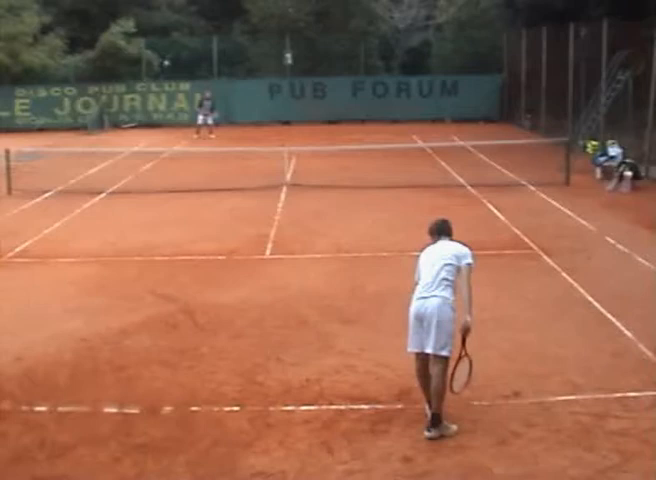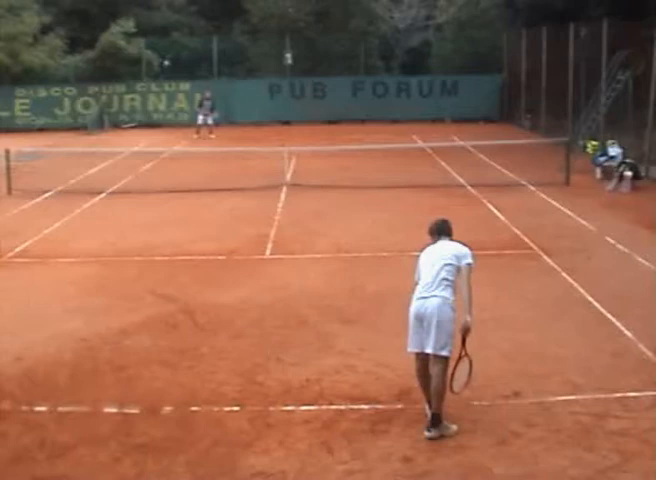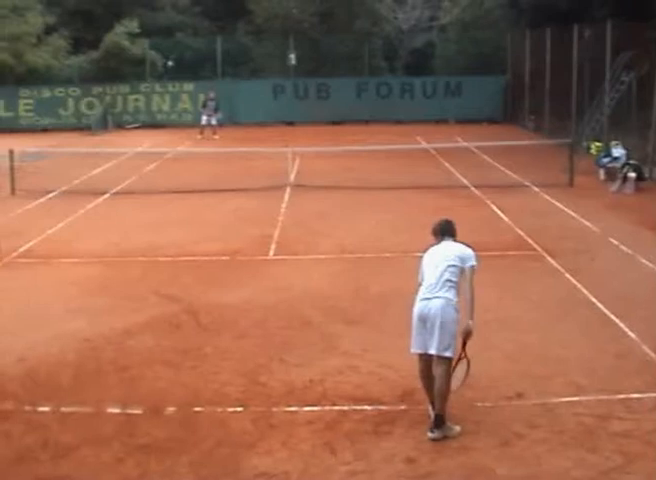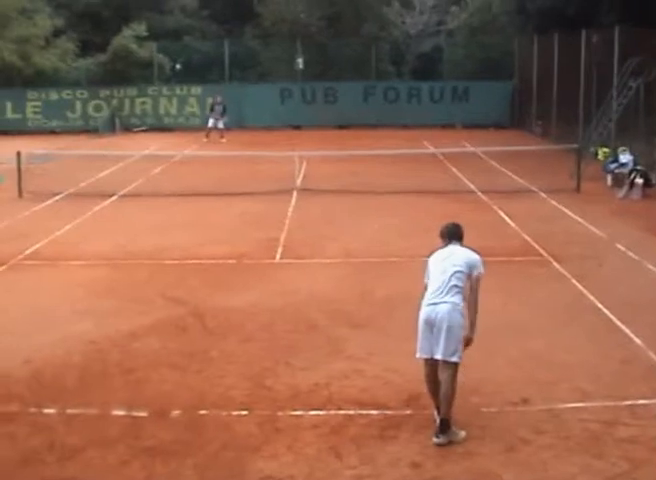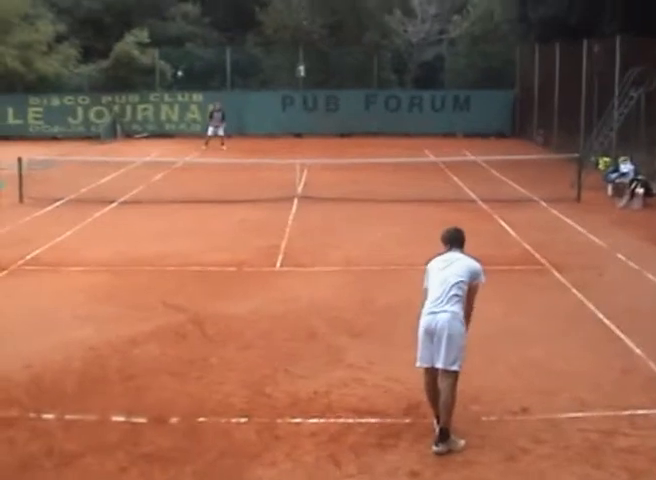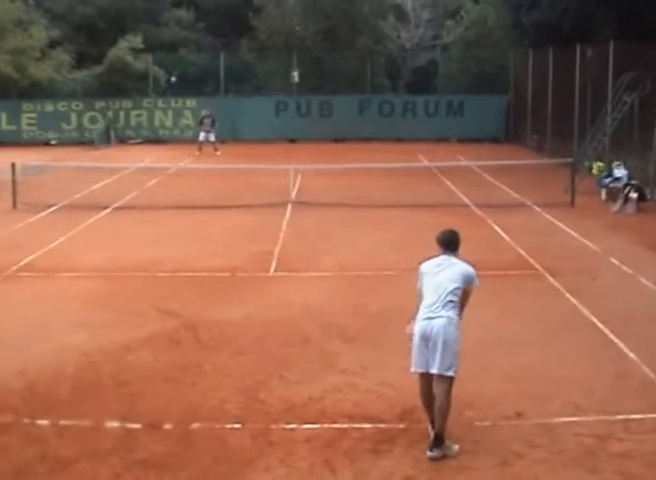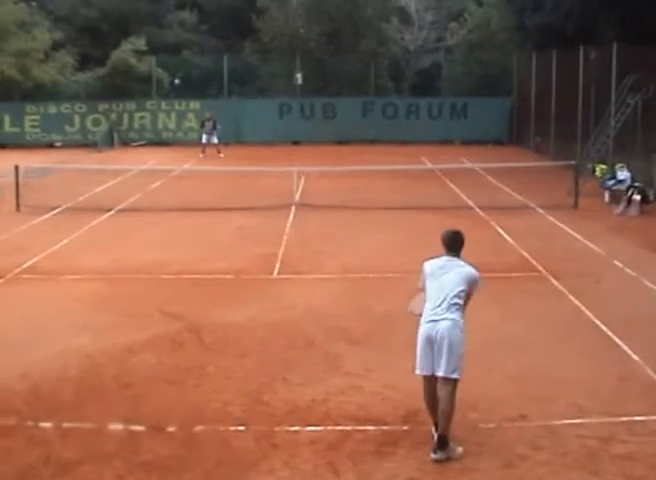
dt=0.2s
person 1, frame 1
left shoulder: (426, 252)
right shoulder: (462, 250)
right elbow: (465, 283)
right wrist: (468, 315)
left hip: (418, 303)
right hip: (440, 304)
left knee: (421, 359)
right knee: (439, 363)
left ankle: (431, 406)
right ankle: (435, 424)
person 1, frame 2
left shoulder: (426, 252)
right shoulder: (462, 251)
right elbow: (465, 283)
right wrist: (468, 316)
left hip: (418, 303)
right hip: (440, 304)
left knee: (421, 359)
right knee: (439, 363)
left ankle: (430, 406)
right ankle: (435, 424)
person 1, frame 3
left shoulder: (429, 253)
right shoulder: (466, 252)
right elbow: (468, 287)
right wrist: (470, 320)
left hip: (421, 304)
right hip: (443, 306)
left knee: (424, 360)
right knee: (442, 364)
left ankle: (434, 407)
right ankle: (438, 424)
person 1, frame 4
left shoulder: (434, 257)
right shoulder: (472, 258)
right elbow: (472, 297)
right wrist: (471, 329)
left hip: (427, 309)
right hip: (450, 311)
left knee: (430, 365)
right knee: (448, 369)
left ankle: (439, 412)
right ankle: (443, 430)
person 1, frame 5
left shoulder: (433, 264)
right shoulder: (473, 267)
right elbow: (469, 305)
right wrist: (464, 329)
left hip: (428, 317)
right hip: (451, 319)
left knee: (430, 374)
right knee: (448, 378)
left ankle: (439, 421)
right ankle: (443, 438)
person 1, frame 6
left shoulder: (425, 266)
right shoulder: (468, 271)
left hip: (423, 322)
right hip: (445, 325)
left knee: (425, 378)
right knee: (443, 383)
left ankle: (433, 426)
right ankle: (437, 443)
person 1, frame 7
left shoulder: (428, 266)
right shoulder: (471, 273)
left hip: (428, 325)
right hip: (450, 327)
left knee: (429, 381)
right knee: (447, 385)
left ankle: (437, 428)
right ankle: (441, 445)
